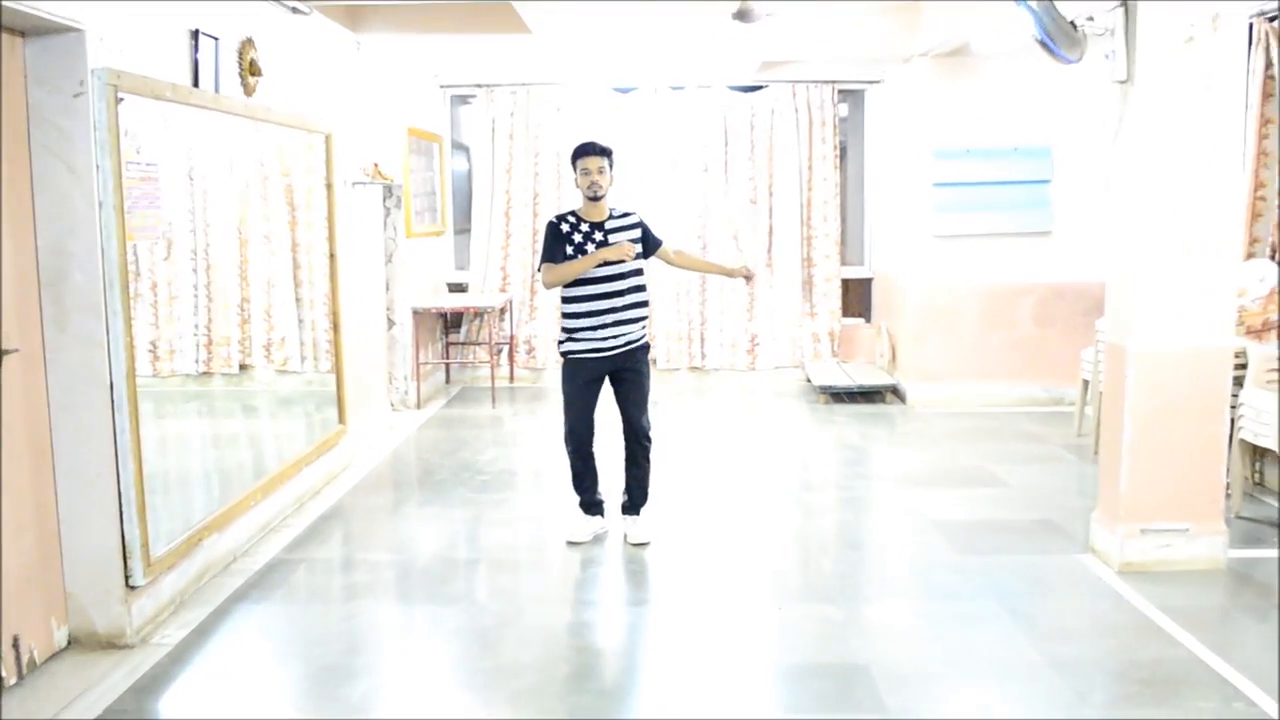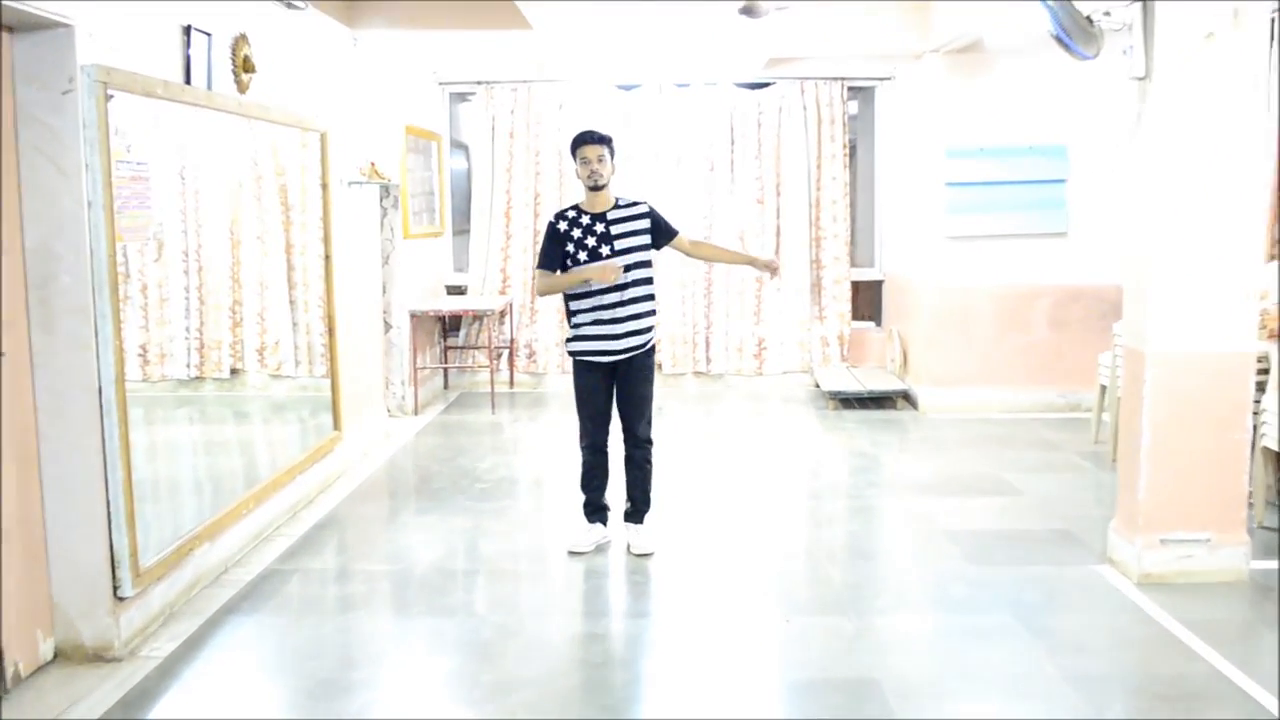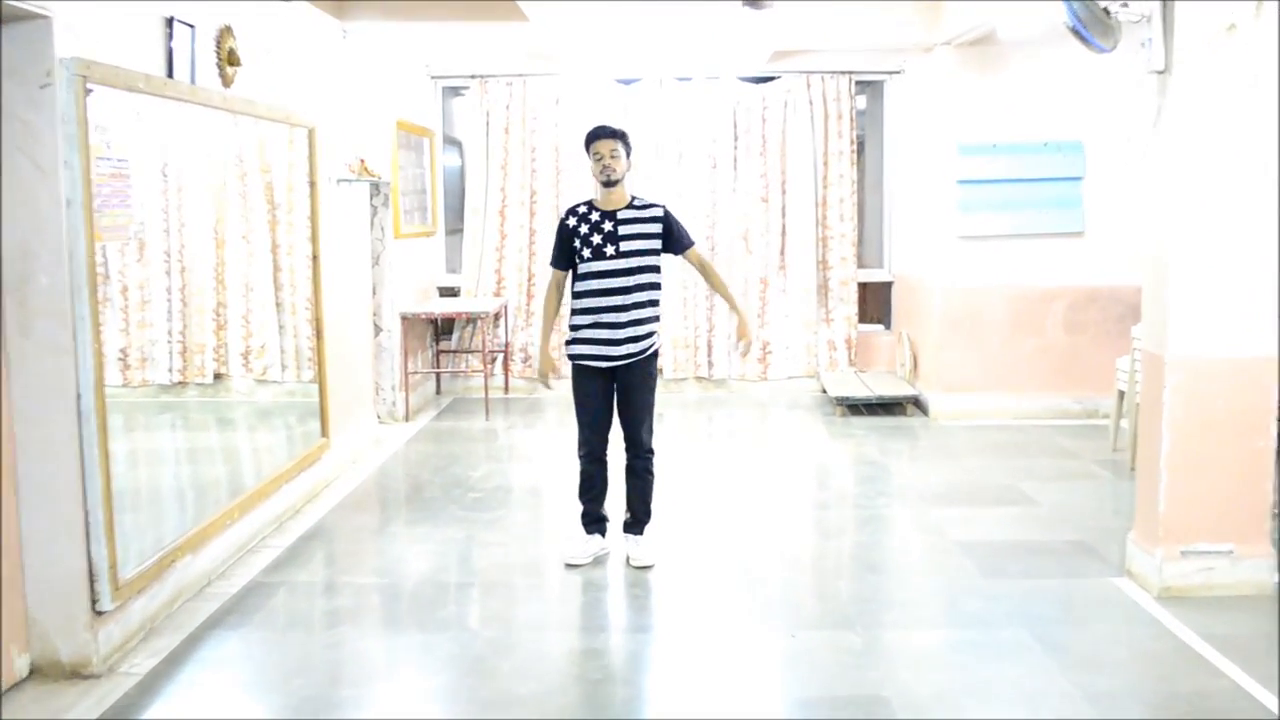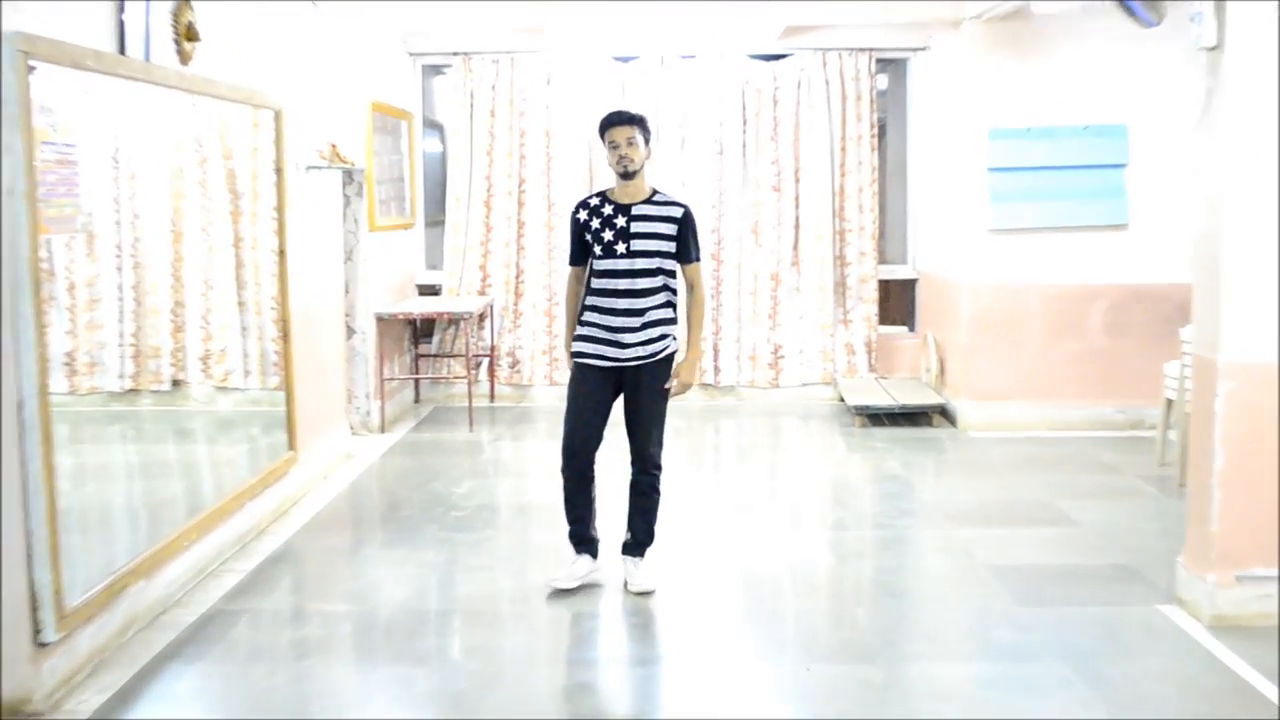
dt=0.5s
person 1, frame 1
left shoulder: (632, 224)
right shoulder: (559, 227)
left elbow: (672, 255)
right elbow: (549, 278)
left wrist: (728, 271)
right wrist: (602, 254)
left hip: (630, 349)
right hip: (581, 352)
left knee: (638, 432)
right knee: (577, 435)
left ankle: (633, 513)
right ankle: (591, 513)
person 1, frame 2
left shoulder: (641, 214)
right shoulder: (562, 224)
left elbow: (690, 245)
right elbow: (541, 285)
left wrist: (752, 260)
right wrist: (588, 273)
left hip: (637, 347)
right hip: (589, 351)
left knee: (638, 437)
right knee: (592, 439)
left ankle: (636, 522)
right ankle: (595, 522)
person 1, frame 3
left shoulder: (656, 216)
right shoulder: (573, 220)
left elbow: (699, 262)
right elbow: (557, 282)
left wrist: (738, 313)
right wrist: (544, 347)
left hip: (639, 352)
right hip: (588, 353)
left knee: (639, 446)
right knee: (591, 447)
left ankle: (636, 533)
right ankle: (593, 532)
person 1, frame 4
left shoulder: (676, 214)
right shoulder: (586, 212)
left elbow: (695, 286)
left wrist: (691, 356)
right wrist: (569, 341)
left hip: (652, 356)
right hip: (595, 354)
left knee: (646, 460)
right knee: (575, 453)
left ankle: (635, 556)
right ankle: (584, 555)
